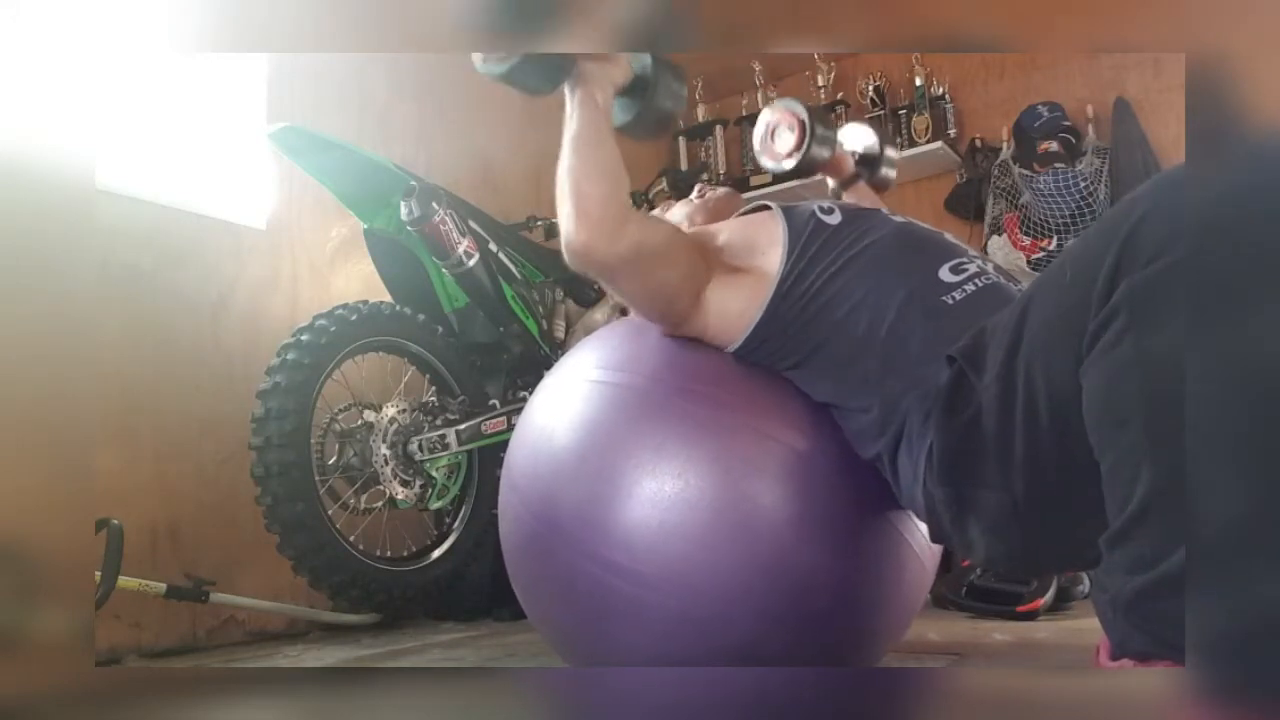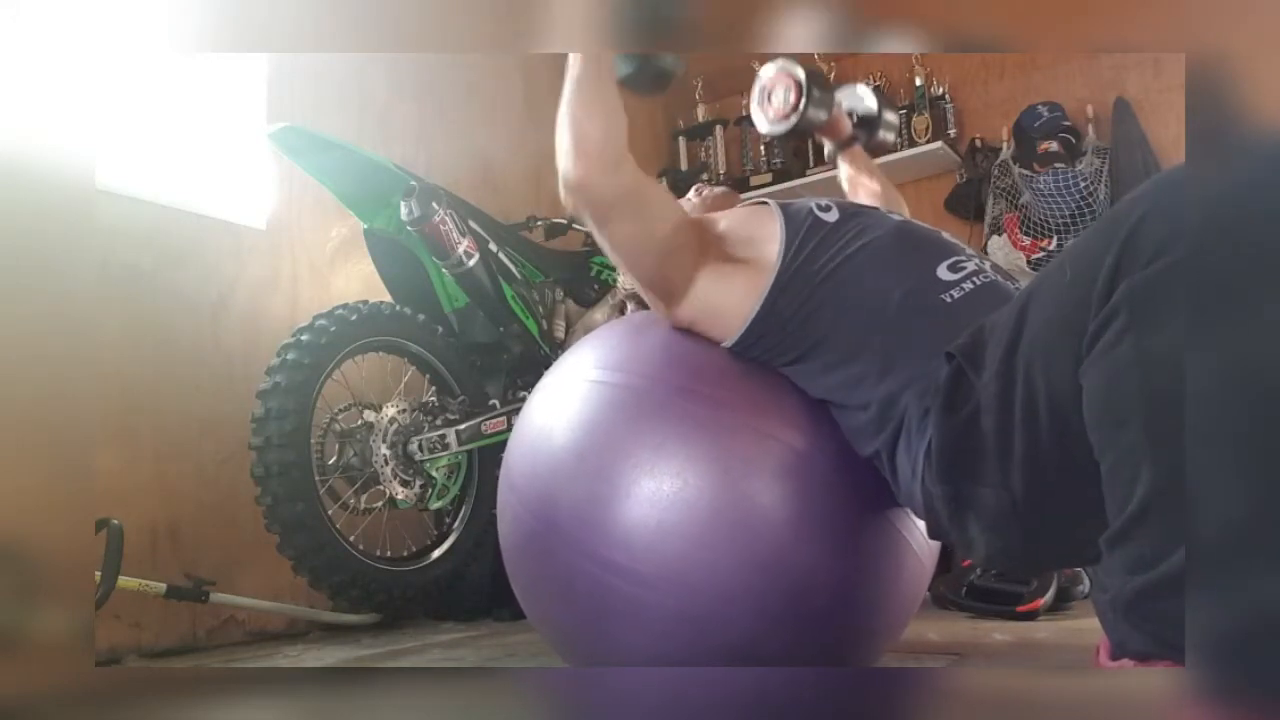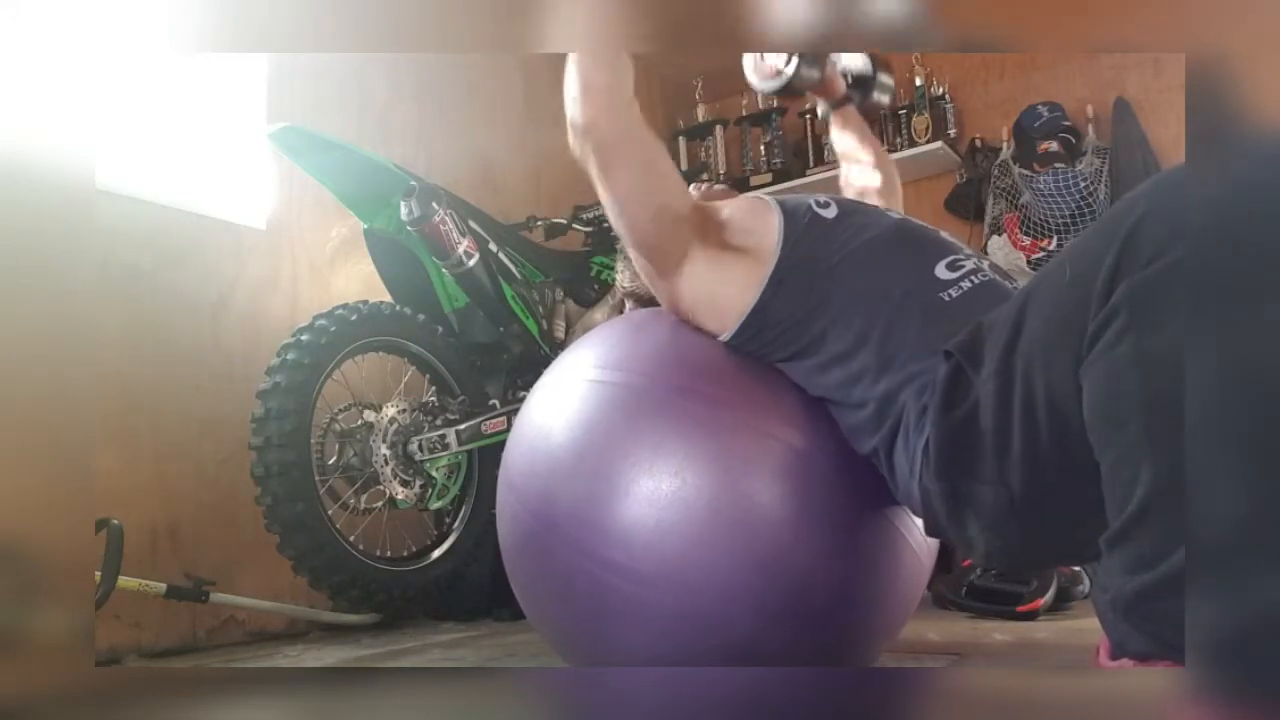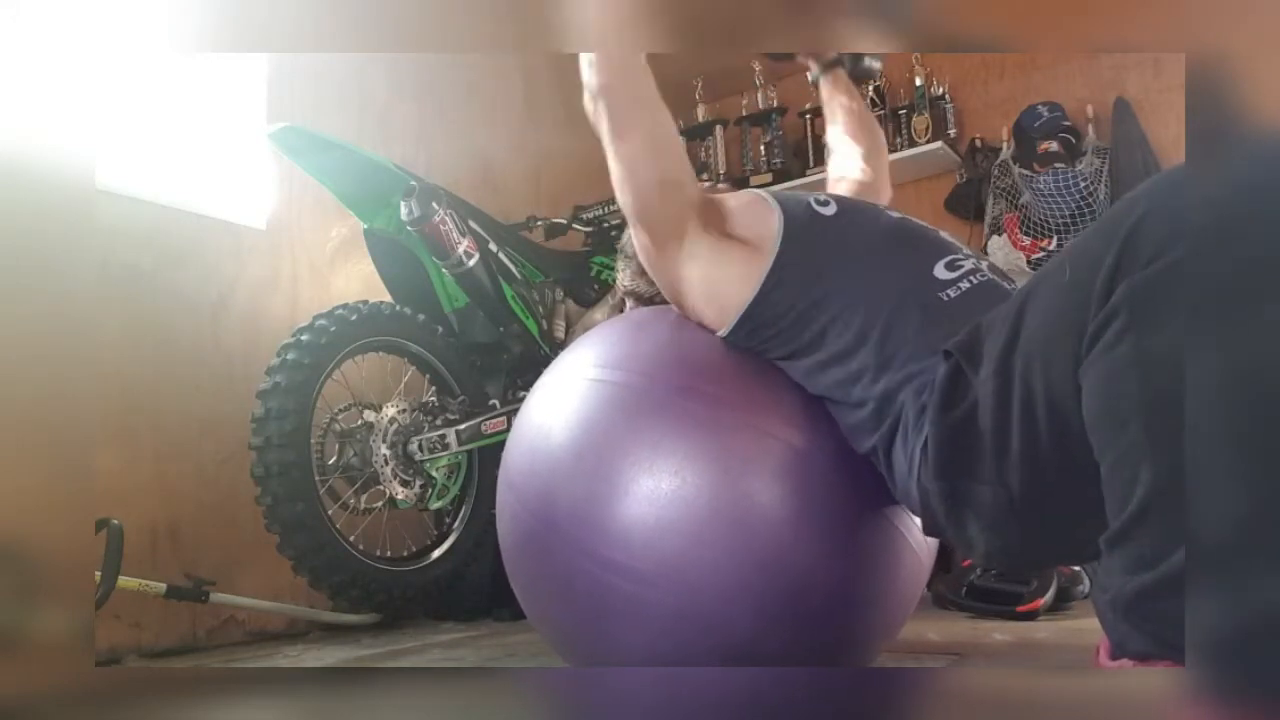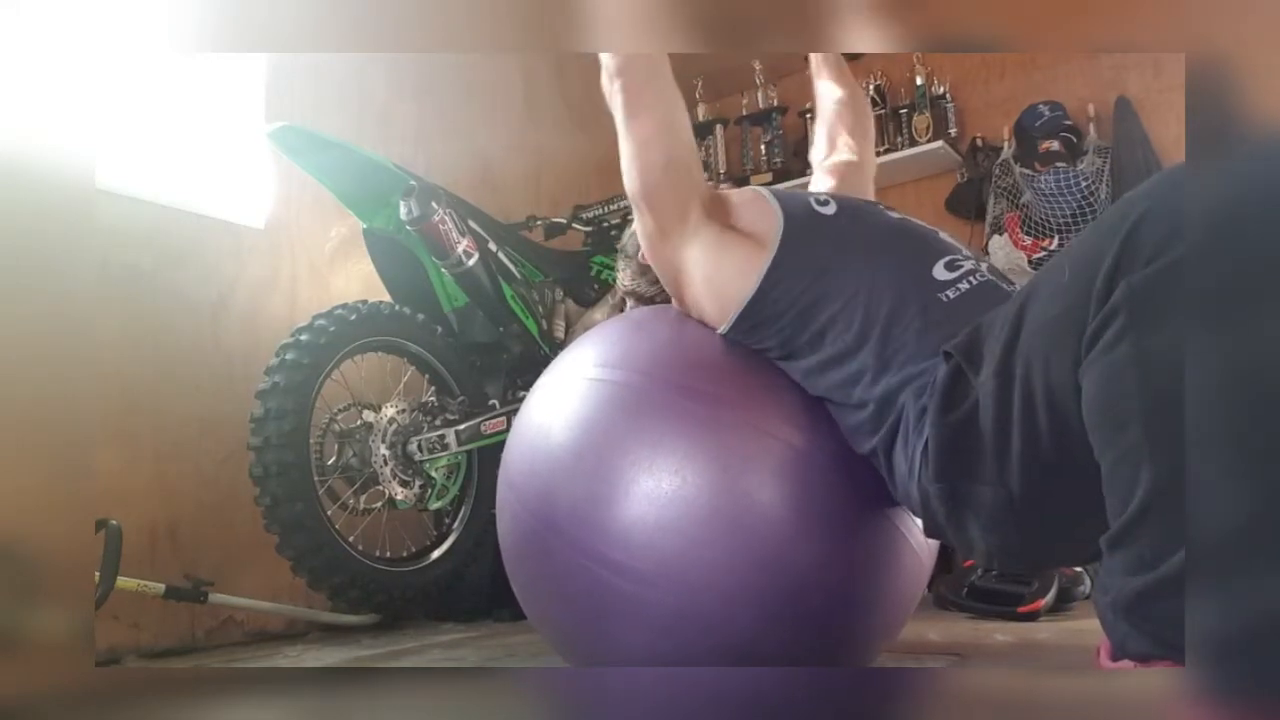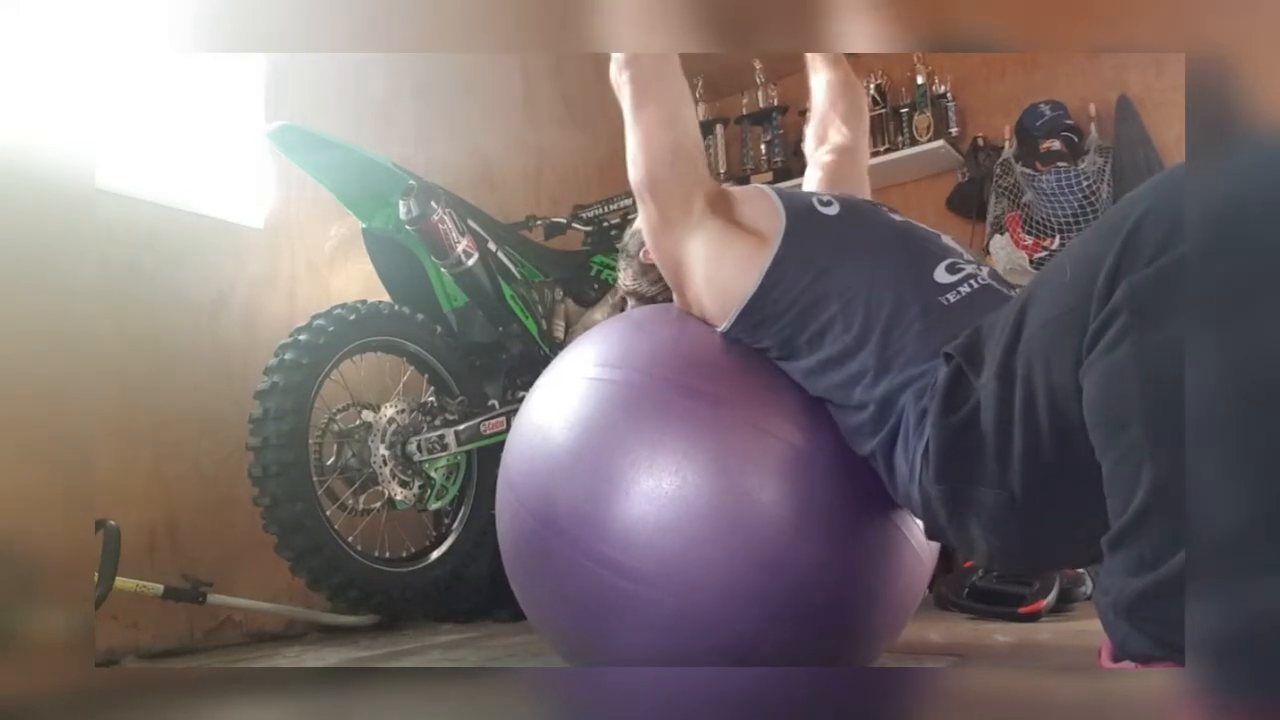
dt=0.1s
person 1, frame 1
left shoulder: (785, 249)
right shoulder: (695, 269)
right elbow: (596, 234)
left wrist: (845, 181)
right wrist: (589, 93)
right hip: (979, 426)
right knee: (1184, 216)
right ankle: (1157, 642)
person 1, frame 2
left shoulder: (789, 238)
right shoulder: (690, 264)
left elbow: (880, 202)
right elbow: (593, 178)
left wrist: (842, 137)
right wrist: (590, 58)
right hip: (975, 426)
right ankle: (1153, 645)
person 1, frame 3
left shoulder: (779, 241)
right shoulder: (687, 256)
left elbow: (877, 183)
right elbow: (599, 125)
left wrist: (836, 99)
right hip: (972, 422)
right ankle: (1152, 643)
person 1, frame 4
left shoulder: (793, 231)
right shoulder: (691, 248)
left elbow: (863, 160)
right elbow: (615, 104)
left wrist: (827, 70)
right hip: (970, 426)
right ankle: (1151, 644)
person 1, frame 5
left shoulder: (810, 216)
right shoulder: (691, 241)
left elbow: (845, 142)
right elbow: (630, 81)
left wrist: (825, 55)
right hip: (972, 425)
right ankle: (1153, 644)
person 1, frame 6
left shoulder: (811, 213)
right shoulder: (691, 234)
left elbow: (837, 132)
right elbow: (639, 77)
right hip: (971, 424)
right ankle: (1153, 646)
